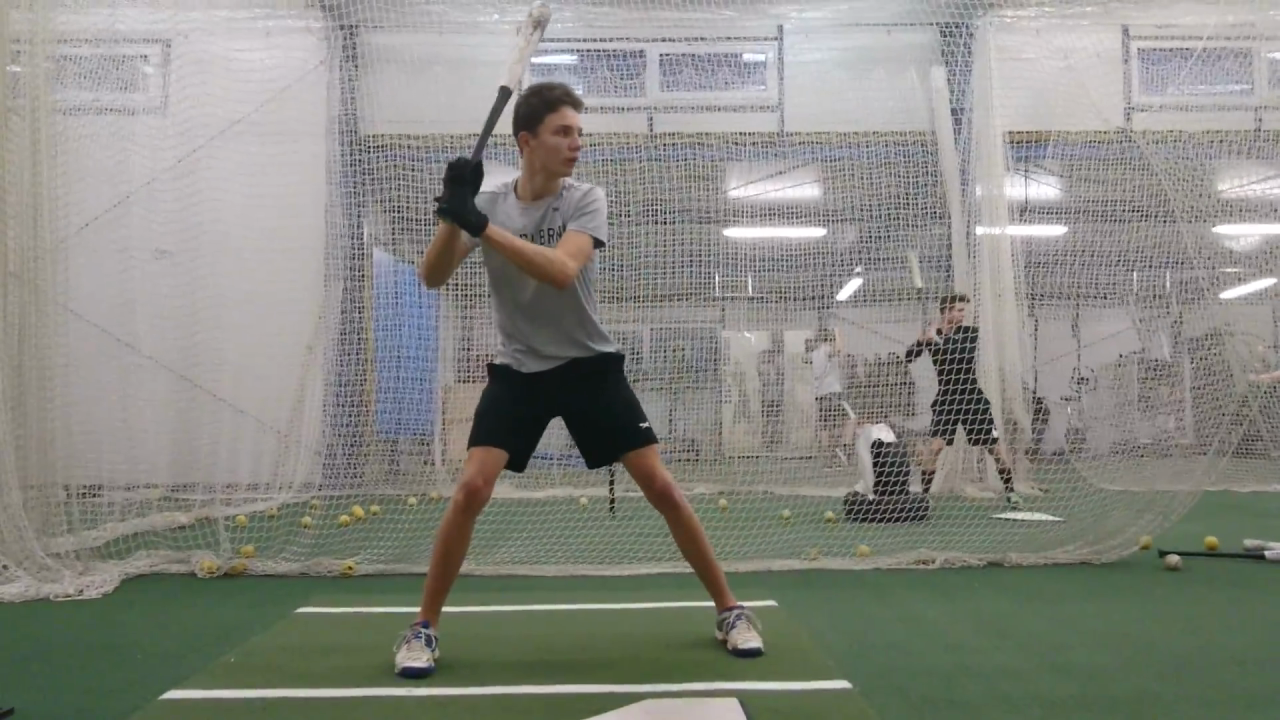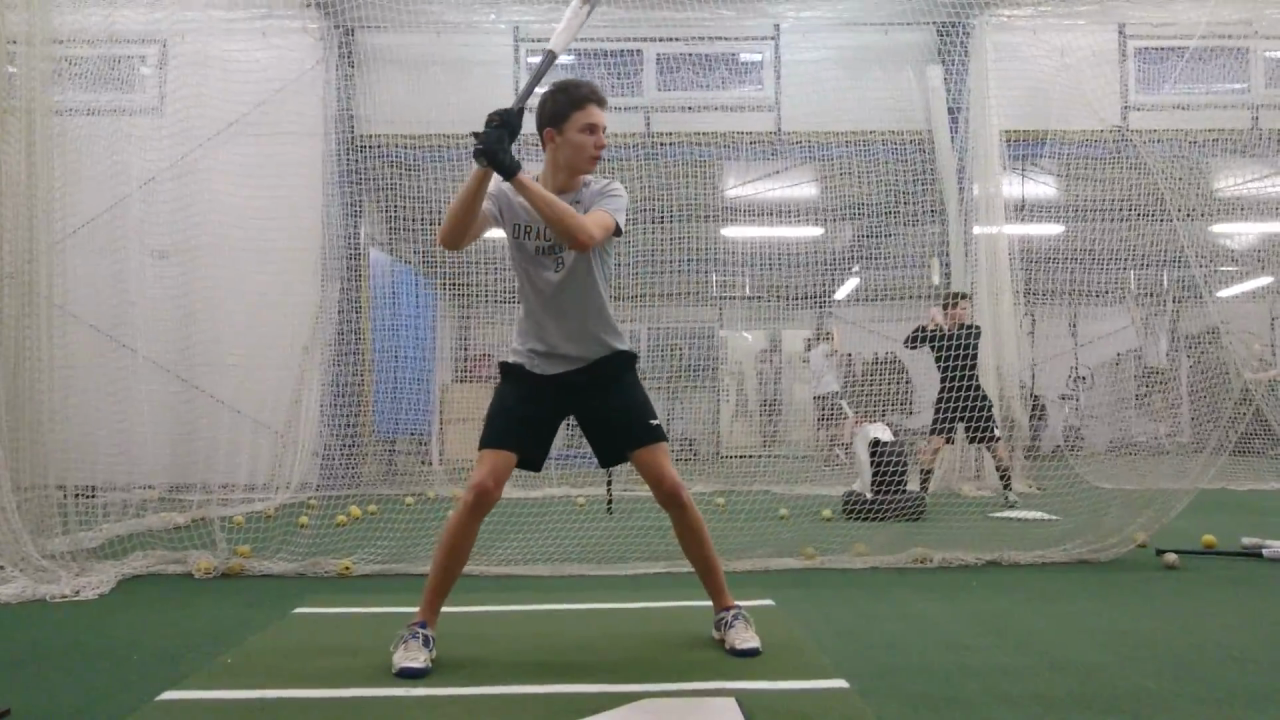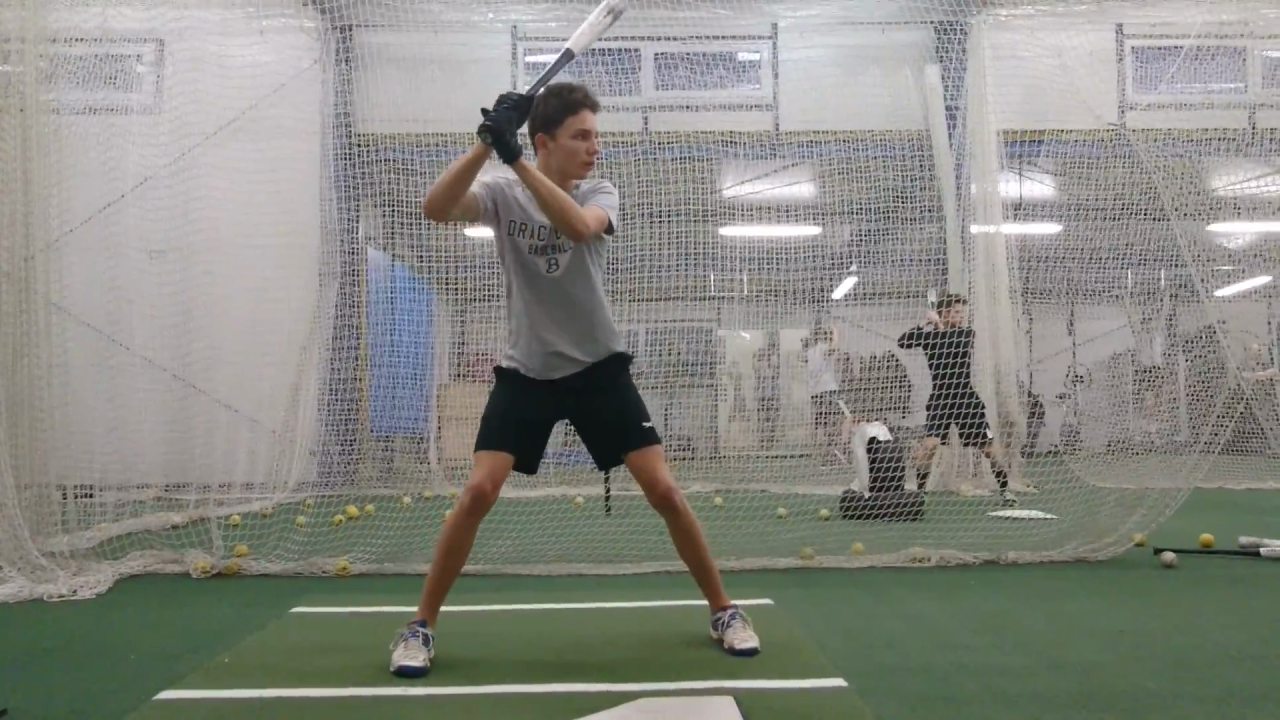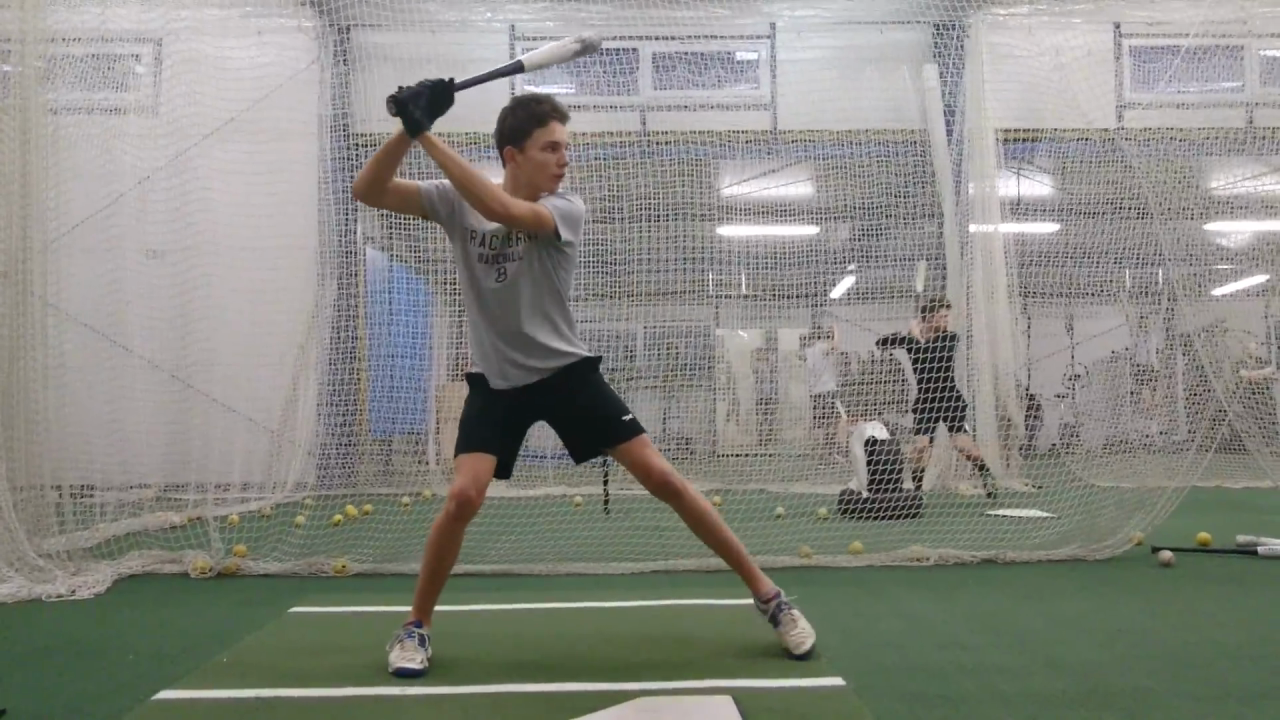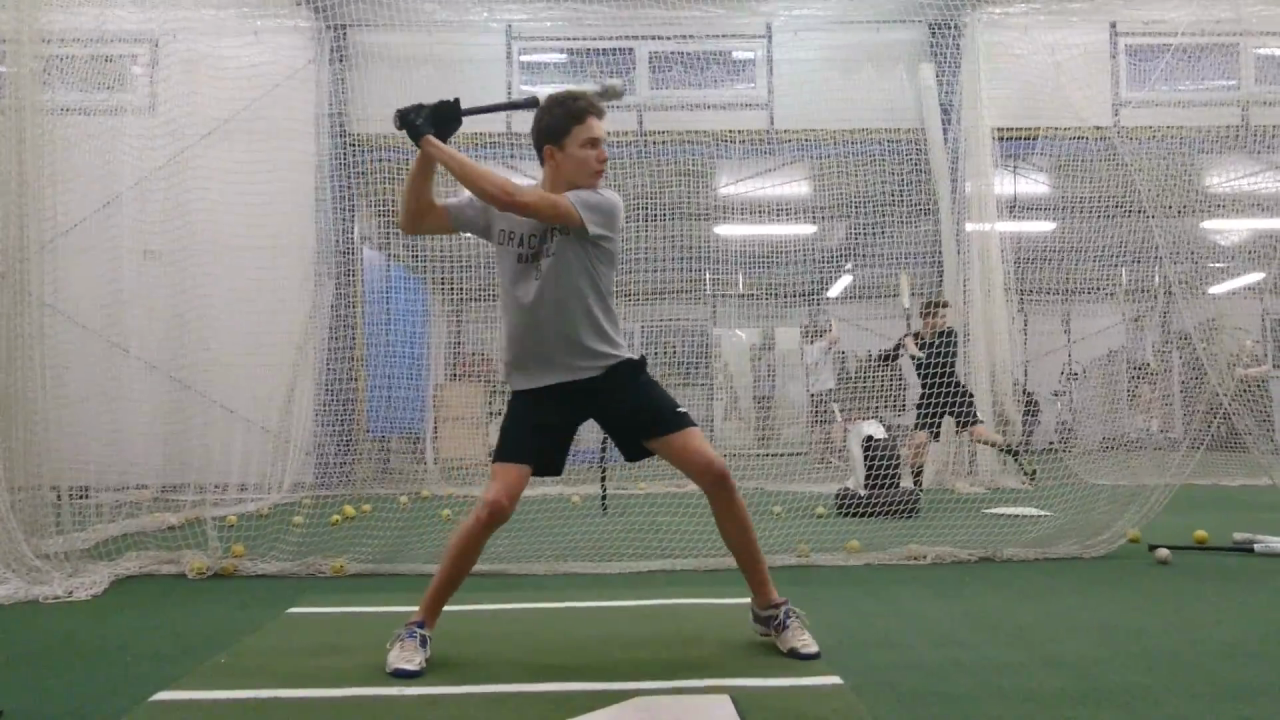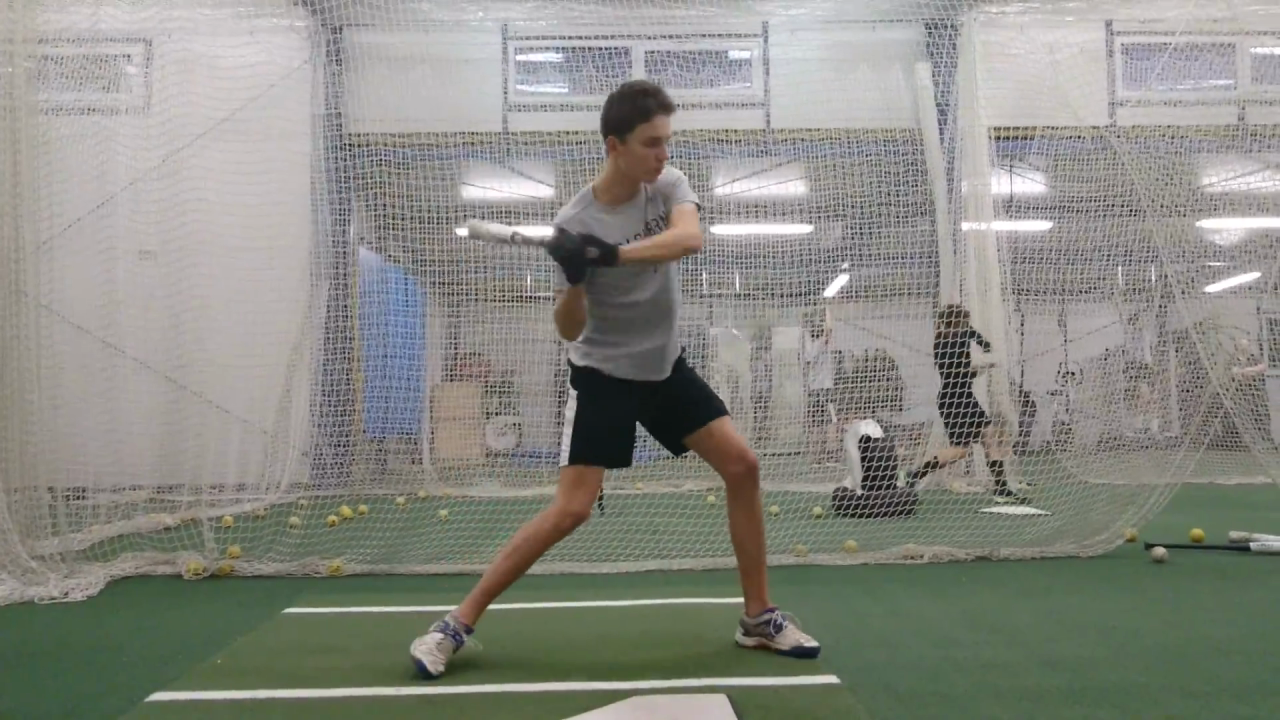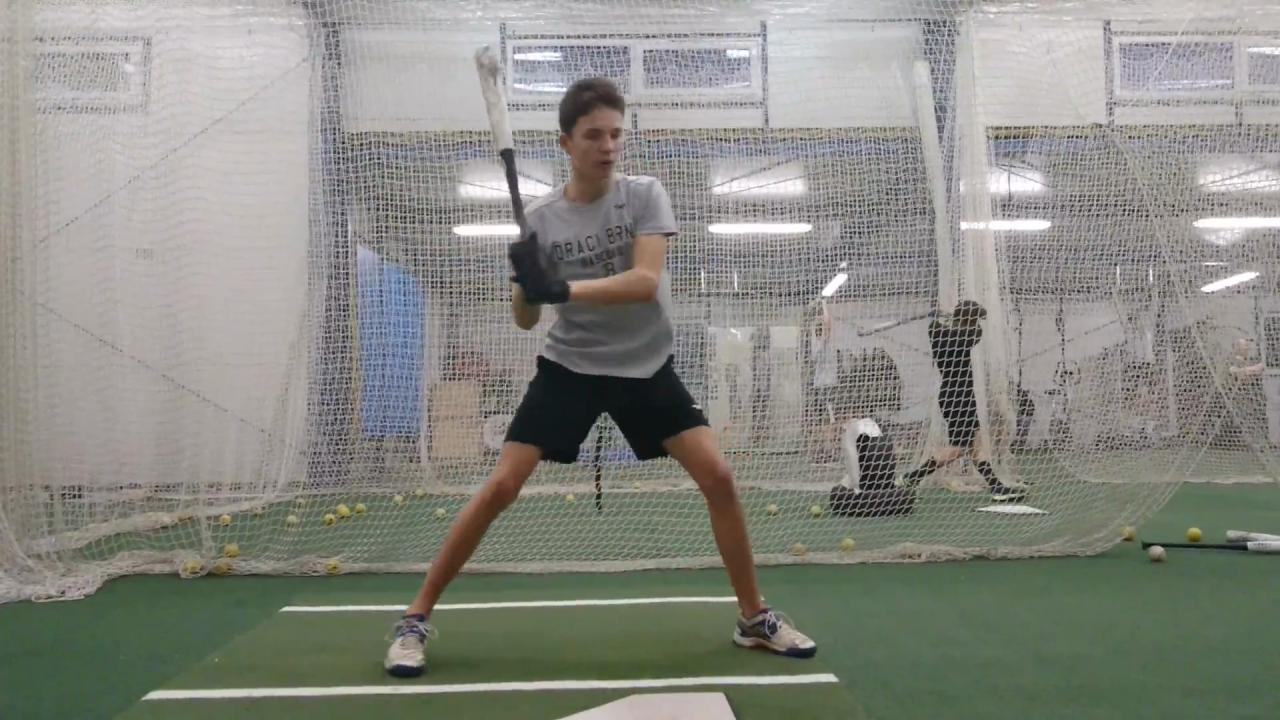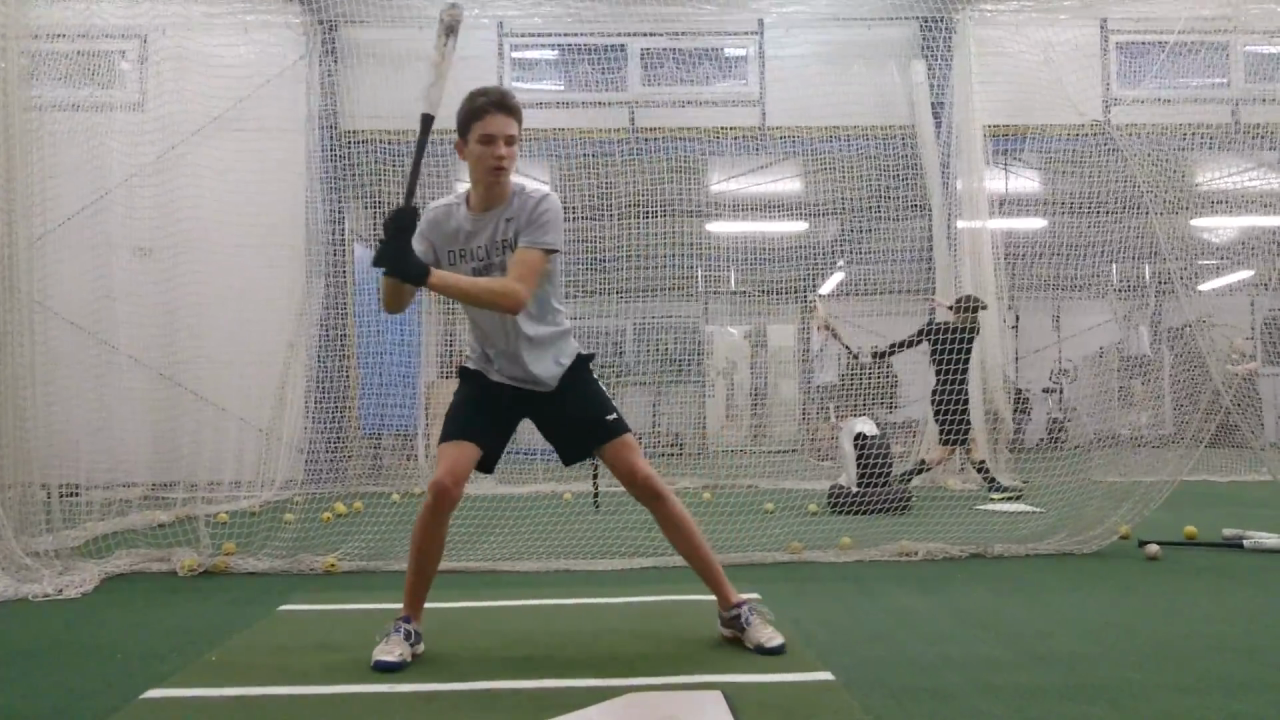
dt=0.3s
person 1, frame 1
left shoulder: (587, 200)
right shoulder: (487, 201)
left elbow: (563, 272)
right elbow: (431, 278)
left wrist: (483, 228)
right wrist: (450, 219)
left hip: (589, 364)
right hip: (518, 369)
left knee: (661, 487)
right knee: (471, 488)
left ankle: (729, 610)
right ankle: (424, 626)
person 1, frame 2
left shoulder: (609, 194)
right shoulder: (507, 197)
left elbow: (583, 235)
right elbow: (451, 238)
left wrist: (514, 171)
right wrist: (488, 166)
left hip: (603, 364)
right hip: (532, 368)
left knee: (670, 488)
right knee: (481, 492)
left ankle: (726, 610)
right ankle: (421, 626)
person 1, frame 3
left shoulder: (601, 193)
right shoulder: (502, 193)
left elbow: (580, 227)
right elbow: (435, 209)
left wrist: (515, 157)
right wrist: (488, 144)
left hip: (597, 366)
right hip: (526, 371)
left knee: (663, 491)
right knee: (478, 493)
left ankle: (724, 610)
right ankle: (421, 625)
person 1, frame 4
left shoulder: (567, 210)
right shoulder: (454, 201)
left elbow: (498, 208)
right elbow: (367, 192)
left wrist: (425, 135)
right wrist: (409, 130)
left hip: (567, 371)
right hip: (495, 382)
left knee: (662, 479)
right knee: (464, 497)
left ankle: (766, 595)
right ankle: (416, 627)
person 1, frame 5
left shoulder: (602, 206)
right shoulder: (493, 209)
left elbow: (513, 197)
right elbow: (415, 221)
left wrist: (432, 141)
right wrist: (425, 148)
left hip: (612, 369)
right hip: (538, 383)
left knee: (714, 472)
right knee: (495, 505)
left ankle: (770, 607)
right ankle: (420, 625)
person 1, frame 6
left shoulder: (671, 186)
right shoulder: (573, 222)
left elbow: (690, 236)
right elbow: (567, 329)
left wrist: (619, 254)
right wrist: (577, 279)
left hip: (665, 365)
right hip: (603, 374)
left knee: (743, 467)
right knee: (571, 509)
left ankle: (759, 616)
right ankle: (459, 622)
person 1, frame 7
left shoulder: (645, 193)
right shoulder: (542, 216)
left elbow: (649, 280)
right elbow: (525, 319)
left wrist: (568, 289)
right wrist: (526, 283)
left hip: (645, 365)
right hip: (568, 369)
left knee: (717, 477)
right knee: (500, 487)
left ankle: (755, 617)
right ankle: (416, 618)
person 1, frame 8
left shoulder: (539, 206)
right shoulder: (439, 219)
left elbow: (513, 295)
right elbow: (394, 304)
left wrist: (424, 271)
right wrist: (394, 259)
left hip: (557, 368)
right hip: (488, 374)
left knee: (643, 480)
right knee: (443, 486)
left ankle: (733, 607)
right ankle: (408, 623)
person 2, frame 1
left shoulder: (970, 332)
right shoulder: (930, 335)
left elbow: (963, 357)
right elbow: (908, 357)
left wrist: (938, 341)
right wrist: (923, 339)
left hip: (972, 397)
right hip: (946, 399)
left knee: (995, 446)
right knee: (935, 446)
left ankle: (1010, 491)
right ankle: (924, 495)
person 2, frame 2
left shoulder: (974, 330)
right shoulder: (933, 333)
left elbow: (962, 345)
right elbow: (908, 343)
left wrist: (944, 326)
right wrist: (928, 324)
left hip: (974, 397)
right hip: (948, 398)
left knee: (996, 446)
right knee: (934, 444)
left ankle: (1008, 491)
right ankle: (921, 493)
person 2, frame 3
left shoulder: (967, 333)
right shoulder: (928, 335)
left elbow: (955, 344)
right elbow: (902, 343)
left wrist: (939, 325)
right wrist: (925, 325)
left hip: (966, 398)
right hip: (940, 399)
left knee: (990, 446)
right knee: (929, 445)
left ankle: (1004, 489)
person 2, frame 4
left shoulder: (951, 338)
right shoulder: (912, 337)
left elbow: (942, 360)
right elbow: (880, 344)
left wrist: (920, 338)
right wrist: (905, 335)
left hip: (951, 399)
right hip: (926, 402)
left knee: (961, 444)
right knee: (920, 445)
left ankle: (984, 473)
right ankle: (918, 492)
person 2, frame 5
left shoulder: (949, 334)
right shoulder: (911, 339)
left elbow: (944, 362)
right elbow: (883, 359)
left wrist: (917, 353)
right wrist: (900, 349)
left hip: (955, 394)
right hip: (930, 398)
left knee: (979, 433)
right knee: (918, 441)
left ankle: (1018, 456)
right ankle: (916, 488)
person 2, frame 6
right shoulder: (945, 339)
left elbow: (985, 344)
left hip: (963, 397)
right hip: (954, 399)
left knee: (992, 436)
right knee: (960, 448)
left ankle: (1001, 488)
right ankle: (914, 477)
person 2, frame 7
left shoulder: (936, 330)
right shoulder: (962, 336)
right elbow: (976, 331)
left hip: (955, 395)
right hip: (957, 397)
left knee: (973, 443)
right knee: (956, 448)
left ankle: (997, 487)
right ankle: (910, 479)
person 2, frame 8
left shoulder: (932, 328)
right shoulder: (970, 330)
left elbow: (902, 344)
right elbow: (970, 322)
left wrist: (875, 356)
right wrist: (954, 310)
left hip: (942, 394)
right hip: (953, 396)
left knee: (969, 442)
right knee: (948, 448)
left ankle: (994, 486)
right ankle: (902, 480)
